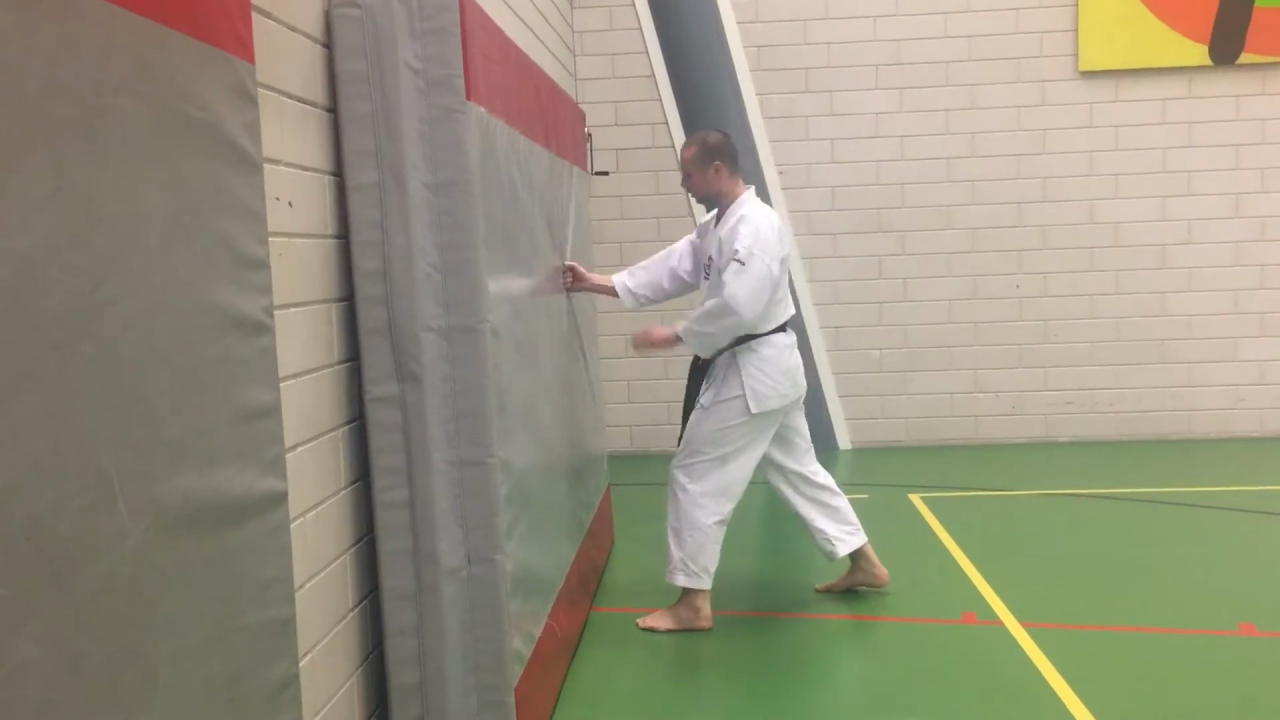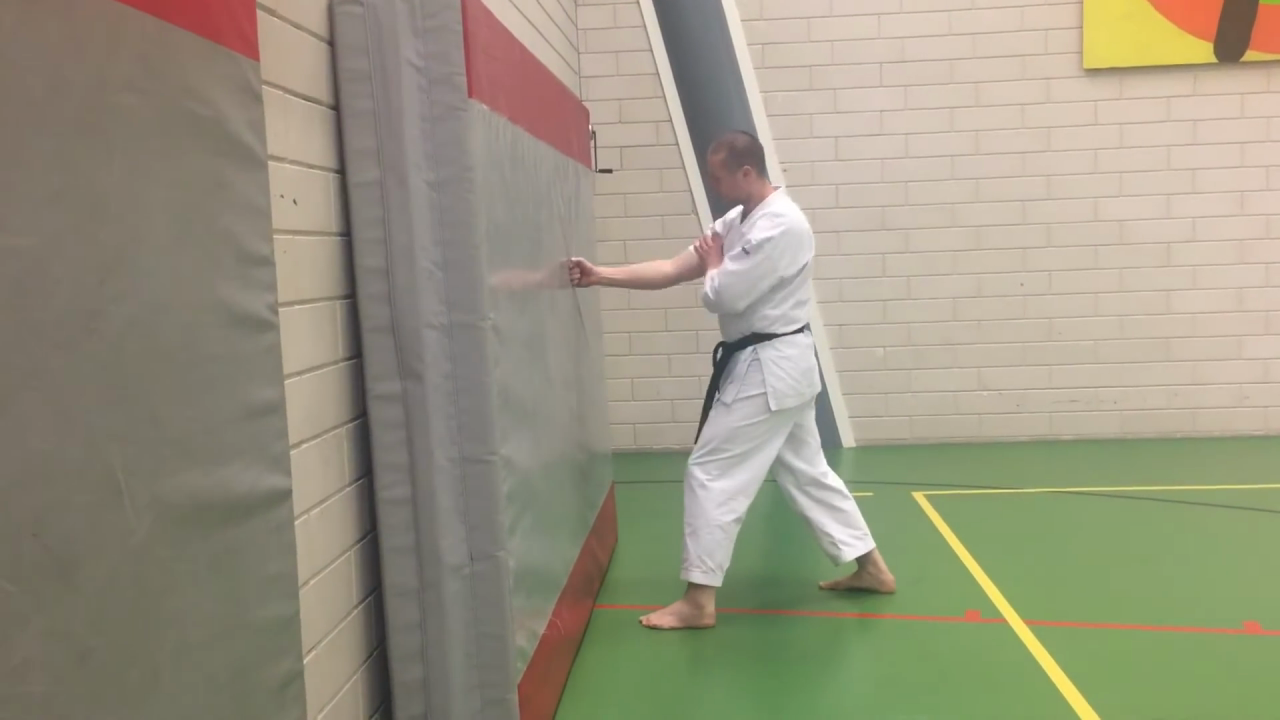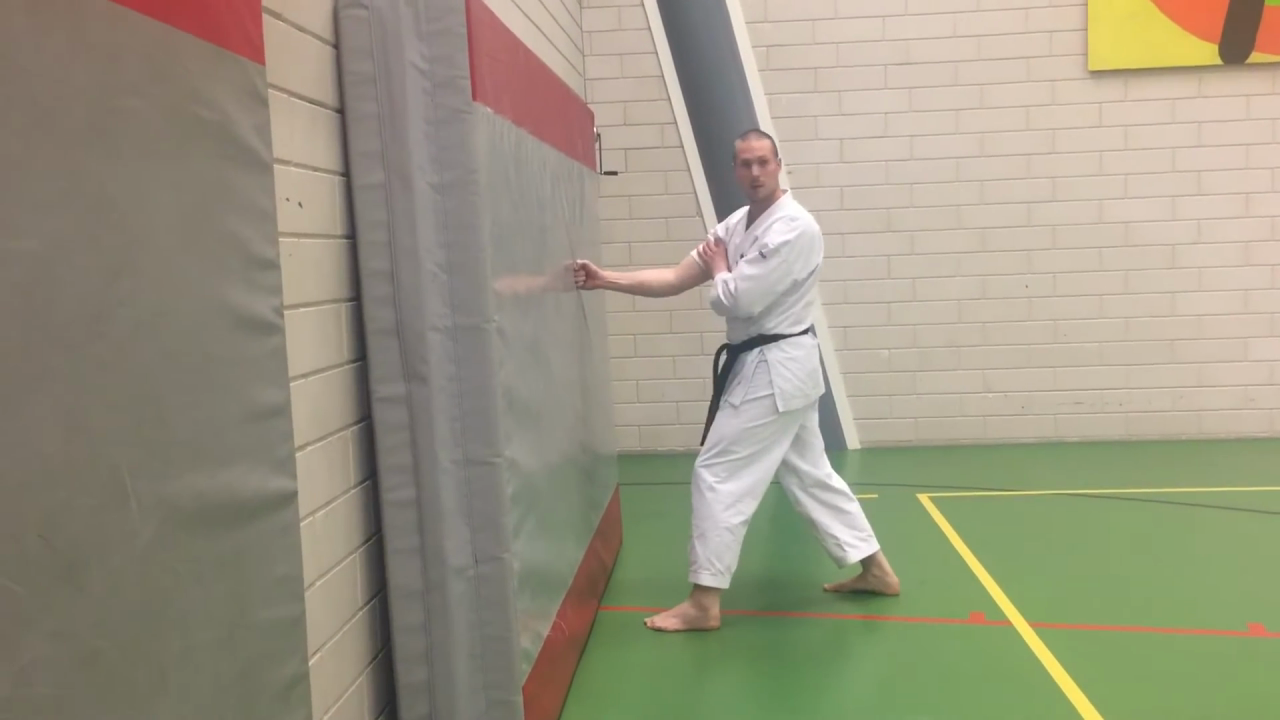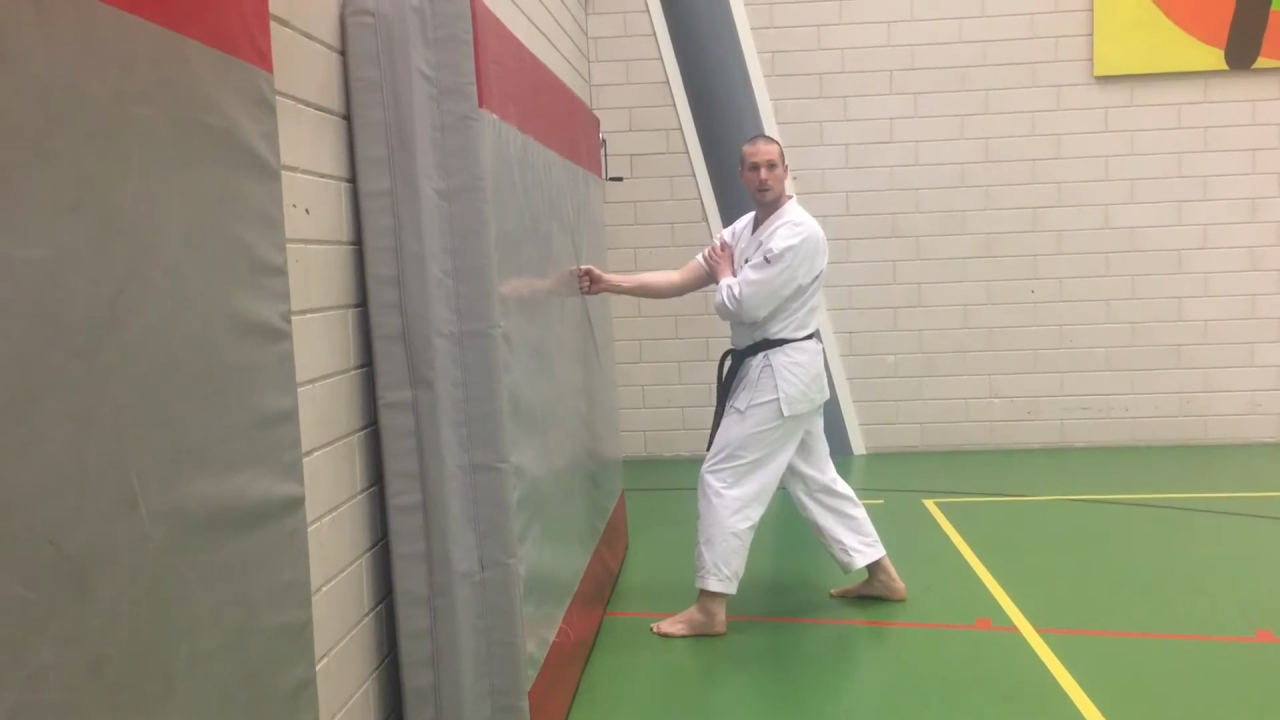
dt=0.5s
person 1, frame 1
left shoulder: (753, 224)
right shoulder: (716, 225)
left elbow: (735, 307)
right elbow: (670, 268)
left wrist: (673, 334)
right wrist: (595, 282)
left hip: (752, 372)
right hip: (770, 367)
left knee: (696, 477)
right knee: (798, 468)
left ankle: (692, 602)
right ankle: (864, 563)
person 1, frame 2
left shoulder: (780, 226)
right shoulder: (740, 220)
left elbow: (721, 294)
right elbow: (675, 268)
left wrist: (713, 263)
right wrist: (600, 275)
left hip: (767, 368)
right hip: (780, 364)
left knee: (711, 473)
right knee: (807, 470)
left ankle: (698, 599)
right ankle: (870, 566)
person 1, frame 3
left shoulder: (794, 228)
right shoulder: (736, 225)
left elbow: (735, 299)
right elbow: (676, 279)
left wrist: (719, 268)
right wrist: (605, 279)
left hip: (773, 370)
right hip: (776, 366)
left knee: (718, 475)
right knee: (809, 473)
left ankle: (703, 602)
right ankle: (875, 568)
person 1, frame 4
left shoulder: (798, 234)
right shoulder: (743, 230)
left elbow: (739, 303)
right elbow: (681, 280)
left wrist: (724, 273)
right wrist: (609, 282)
left hip: (778, 374)
right hip: (781, 371)
left knee: (724, 480)
right knee: (815, 477)
left ankle: (710, 607)
right ankle: (880, 574)
